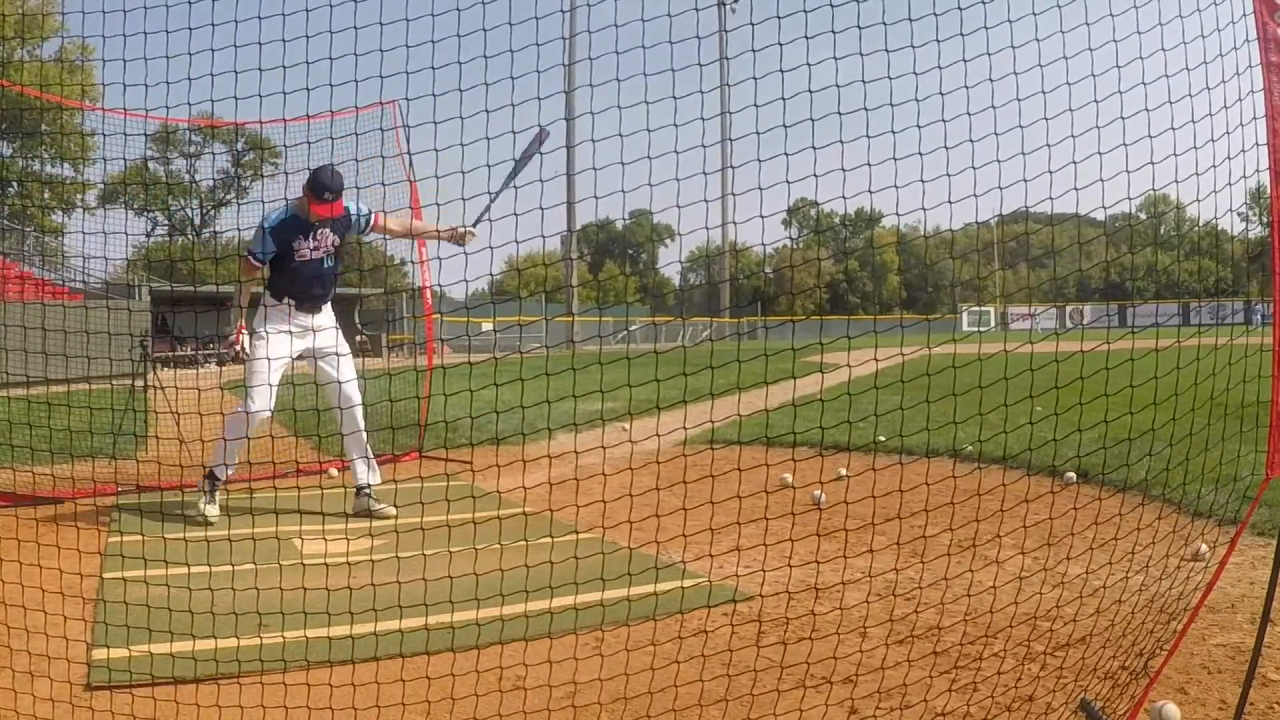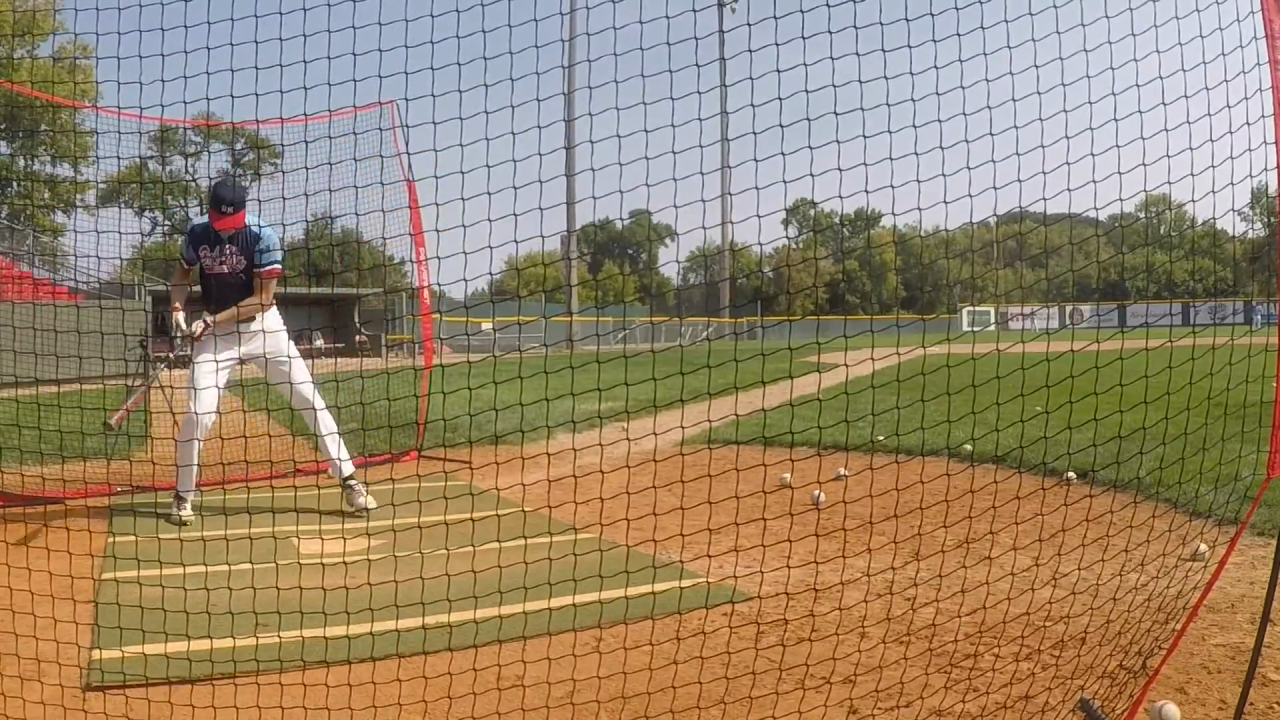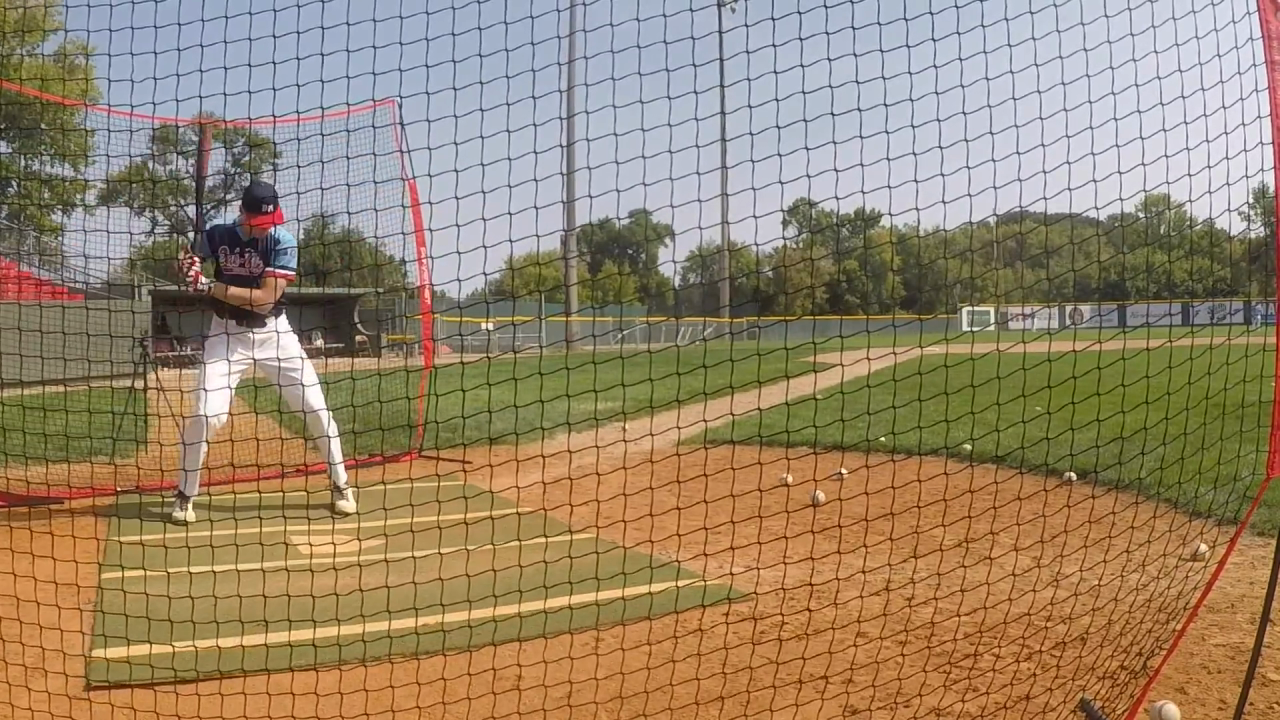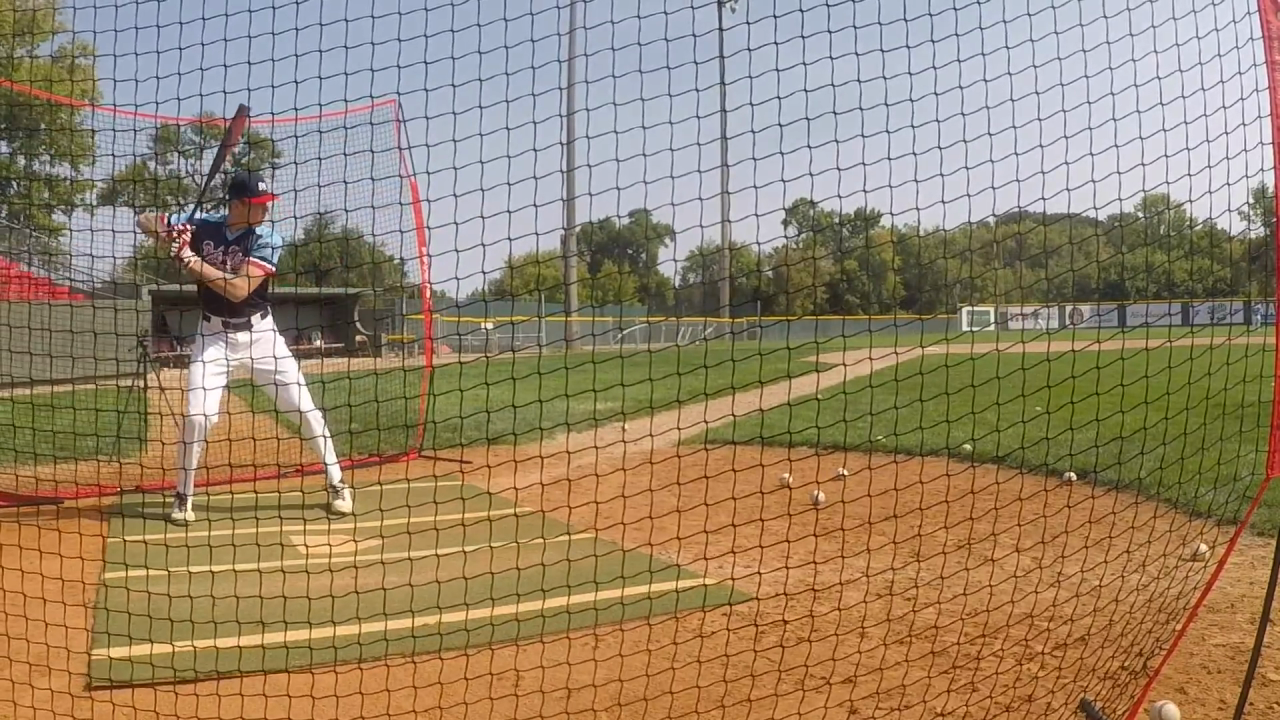
dt=0.5s
person 1, frame 1
left shoulder: (346, 215)
right shoulder: (276, 226)
left elbow: (393, 226)
right elbow: (249, 274)
left wrist: (445, 233)
right wrist: (239, 322)
left hip: (322, 318)
right hip: (279, 319)
left knee: (350, 402)
right knee: (256, 408)
left ankle: (365, 492)
right ankle: (213, 482)
person 1, frame 2
left shoulder: (262, 236)
right shoulder: (196, 234)
left elbow: (262, 298)
right elbow: (182, 274)
left wrist: (212, 321)
right wrist: (177, 306)
left hip: (263, 324)
right hip: (214, 328)
left knee: (310, 400)
right knee: (198, 414)
left ankle: (349, 481)
right ankle: (183, 495)
person 1, frame 3
left shoulder: (283, 243)
right shoulder: (217, 235)
left elbow: (265, 299)
right elbow: (183, 258)
left wrist: (208, 285)
right wrist: (187, 265)
left hip: (273, 332)
right hip: (227, 333)
left knee: (316, 408)
right knee: (207, 415)
left ankle: (340, 484)
right ankle: (185, 495)
person 1, frame 4
left shoulder: (268, 240)
right shoulder: (203, 226)
left elbow: (240, 289)
right elbow: (144, 222)
left wrist: (191, 260)
right wrist: (171, 235)
left hip: (259, 332)
right hip: (215, 334)
left knee: (304, 408)
right knee: (199, 415)
left ankle: (336, 483)
right ankle: (183, 496)
